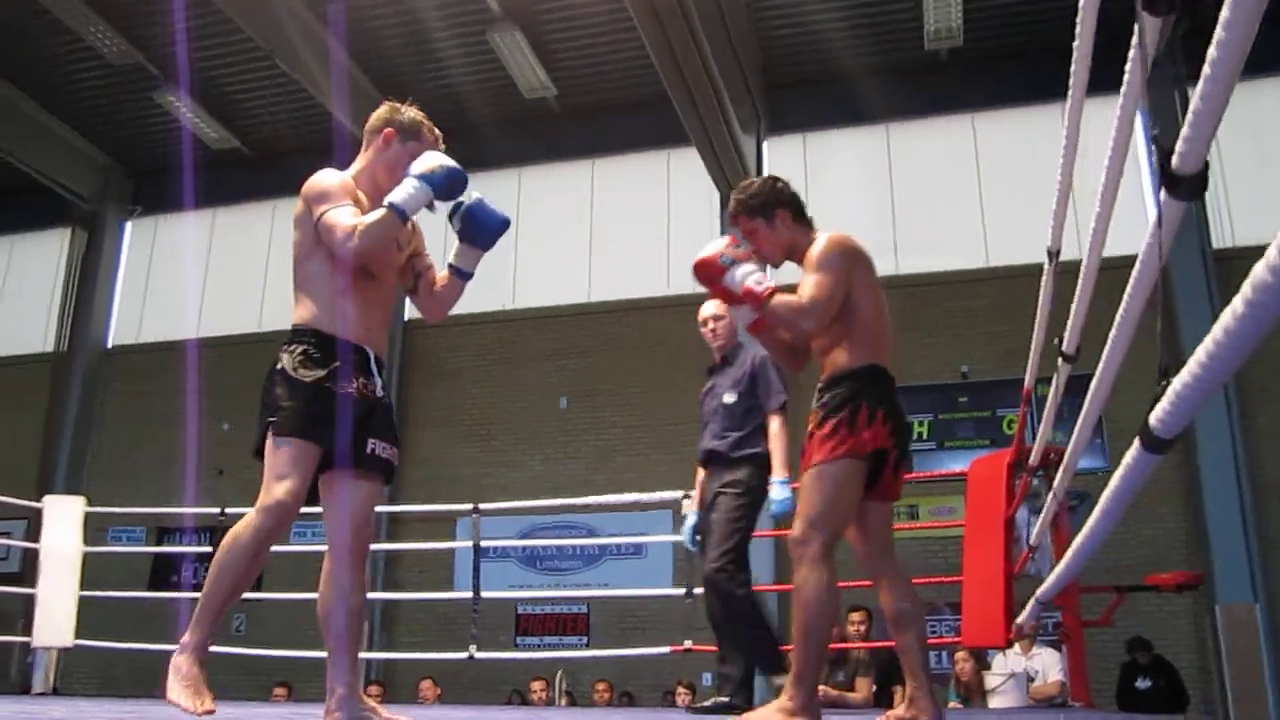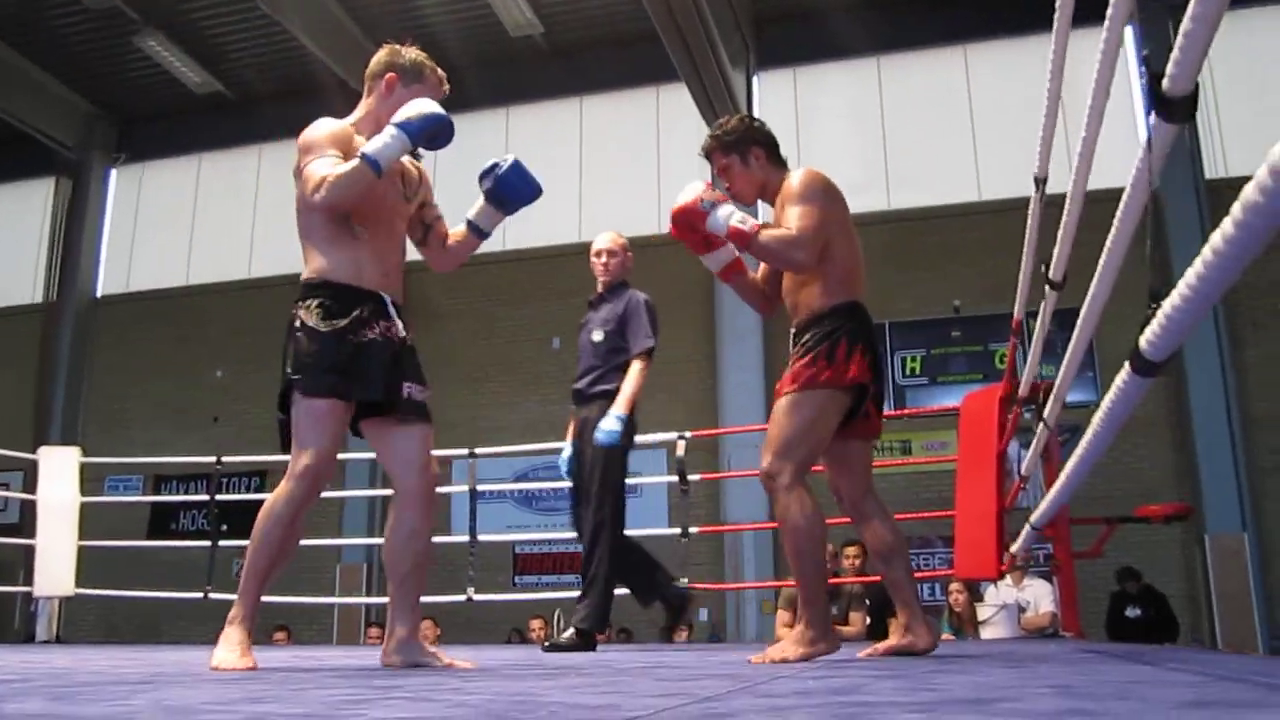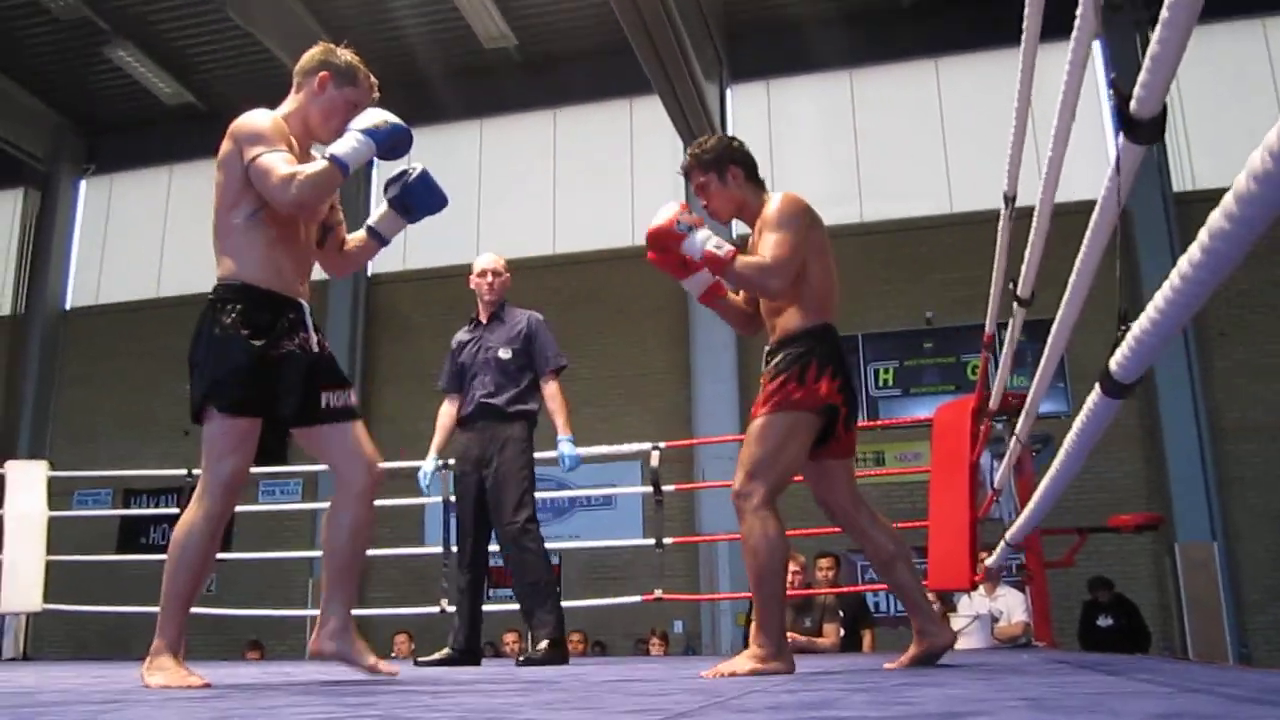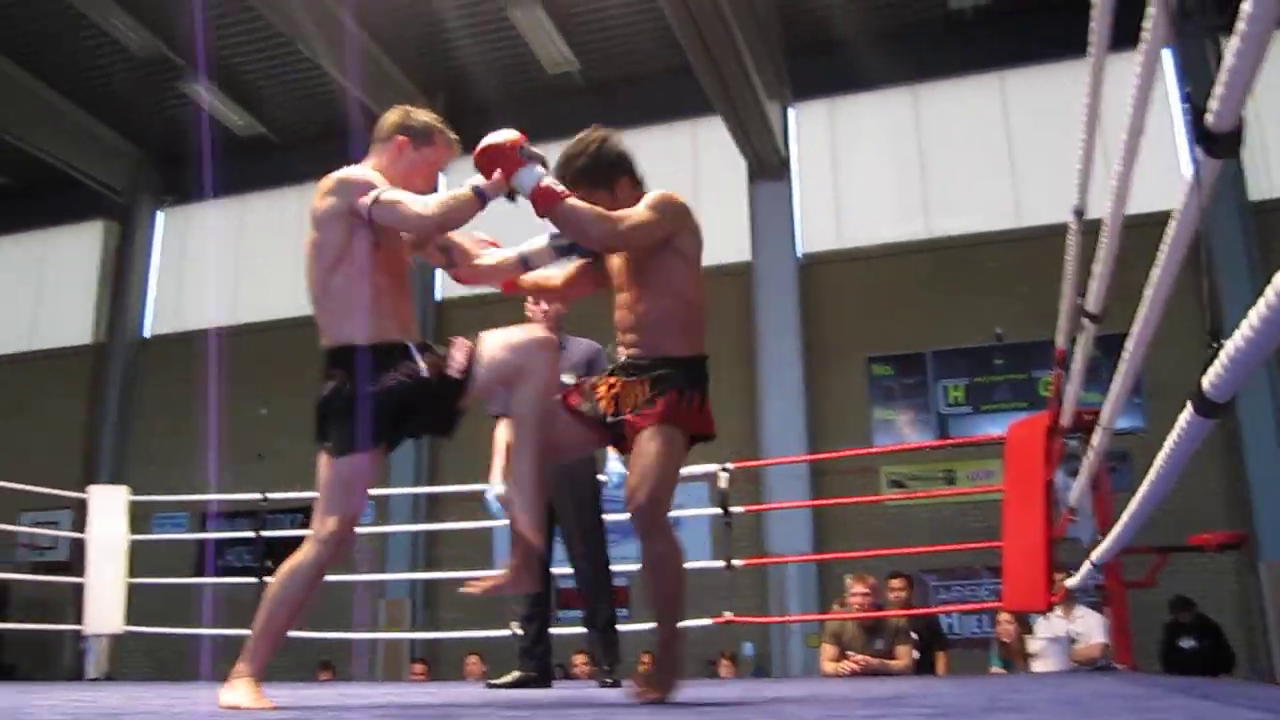
dt=0.7s
person 1, frame 1
left shoulder: (403, 228)
right shoulder: (329, 185)
left elbow: (434, 306)
right elbow: (352, 247)
left wrist: (470, 251)
right wrist: (415, 192)
left hip: (366, 381)
right hip: (313, 363)
left knee: (351, 540)
right knee: (278, 504)
right ankle: (191, 649)
person 1, frame 2
left shoulder: (410, 172)
right shoulder: (326, 136)
left elbow: (444, 255)
right elbow: (325, 195)
left wrist: (490, 211)
right wrist: (394, 140)
left hip: (387, 330)
right hip: (328, 318)
left knee: (418, 481)
right knee: (310, 469)
left ankle: (403, 636)
right ankle: (237, 624)
person 1, frame 3
left shoulder: (315, 163)
right shoulder: (256, 128)
left elbow: (338, 259)
right elbow: (290, 195)
left wrist: (392, 216)
right wrist: (357, 146)
left hip: (296, 329)
right hip: (243, 322)
left knee: (360, 472)
right knee: (221, 486)
left ankle: (335, 627)
right ankle: (164, 651)
person 1, frame 4
left shoulder: (400, 218)
right shoulder: (349, 184)
left elbow: (480, 267)
right elbow: (426, 220)
right wrist: (487, 182)
left hip: (417, 365)
right hip: (361, 375)
left knee: (538, 347)
right knee: (332, 532)
left ankle: (522, 509)
right ankle: (244, 674)
person 2, frame 1
left shoulder: (830, 248)
right shoulder: (820, 266)
left elbow: (809, 319)
right elbow: (793, 356)
left wrist: (747, 280)
right wrist: (745, 305)
left hip: (854, 407)
right hip: (867, 414)
left knee: (809, 546)
right knee: (878, 559)
person 2, frame 2
left shoulder: (805, 184)
right shoulder: (786, 209)
left elbow: (799, 250)
right elbow: (768, 300)
left wrist: (729, 220)
right wrist: (716, 251)
left hip: (833, 344)
right hip: (834, 350)
left knee: (782, 471)
right knee: (856, 495)
left ankle: (814, 629)
right ankle: (912, 623)
person 2, frame 3
left shoulder: (783, 209)
right shoulder: (765, 230)
left elbow: (772, 281)
right elbow: (751, 320)
left wrist: (700, 242)
right wrist: (695, 275)
left hip: (804, 364)
right hip: (807, 371)
left knee: (751, 494)
right knee: (846, 507)
left ankle: (768, 646)
right ankle: (928, 627)
person 2, frame 4
left shoulder: (665, 211)
right shoulder: (615, 244)
left elbow: (603, 231)
right elbow: (561, 286)
left wrist: (534, 180)
left hip: (671, 382)
right hip: (623, 381)
left knee: (646, 507)
left ankle: (666, 664)
person 3, frame 1
left shoulder: (755, 360)
right shoulder: (711, 381)
left elbow: (775, 419)
left wrist: (780, 478)
right wrist: (693, 509)
left hip: (742, 473)
right hip: (713, 481)
left knee: (720, 570)
right knee: (721, 582)
left ankle: (776, 666)
right ankle: (734, 686)
person 3, frame 2
left shoulder: (633, 303)
right shoulder: (591, 313)
left elbow: (640, 363)
left wrist: (617, 415)
right wrist: (570, 439)
left hip: (610, 422)
right hip: (588, 423)
left knee: (600, 522)
right knee: (593, 524)
left ankle: (588, 625)
right ankle: (666, 592)
person 3, frame 3
left shoulder: (528, 324)
right shoulder: (461, 339)
left elbow: (549, 382)
right elbow: (451, 402)
left wrist: (564, 436)
right wrist: (433, 455)
left hip: (510, 434)
right hip: (469, 441)
left knee: (518, 530)
right knee: (468, 542)
left ankle: (549, 637)
right ankle: (465, 643)
person 3, frame 4
left shoulder: (587, 352)
right elbow: (505, 424)
right wrist: (496, 476)
left hip: (574, 461)
left knee: (589, 561)
left ankle: (607, 658)
right ankle: (534, 661)
